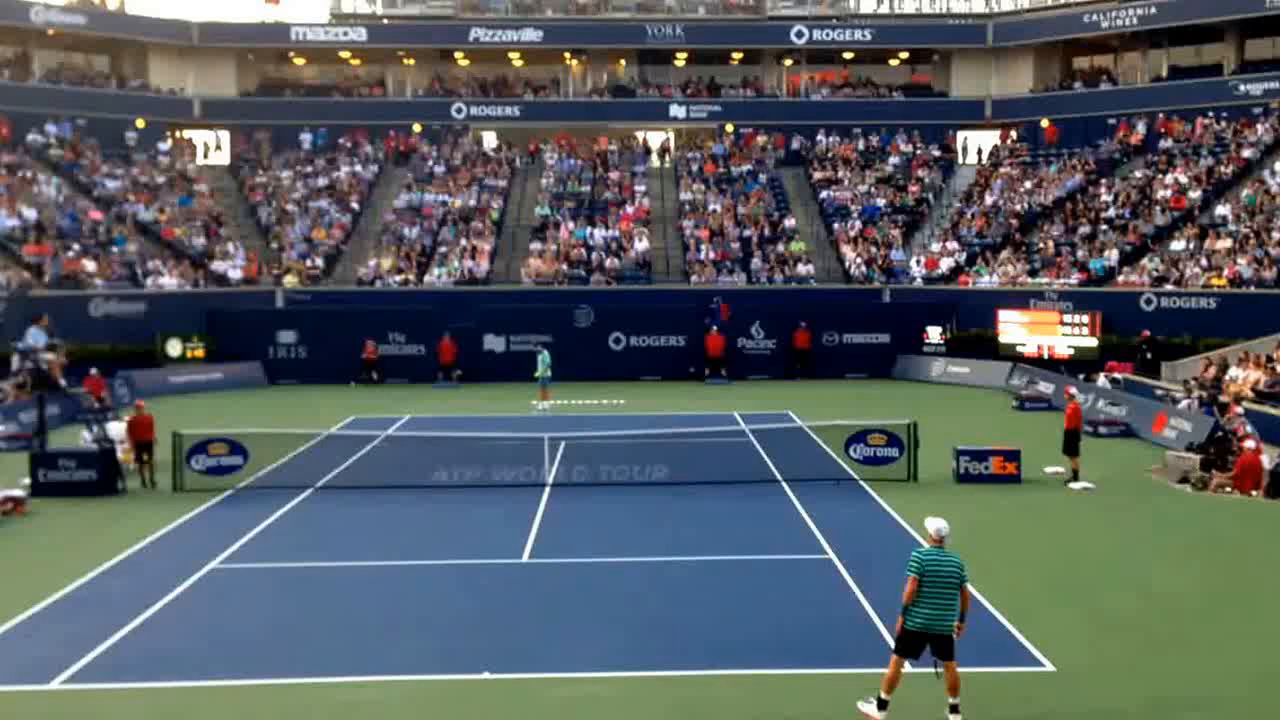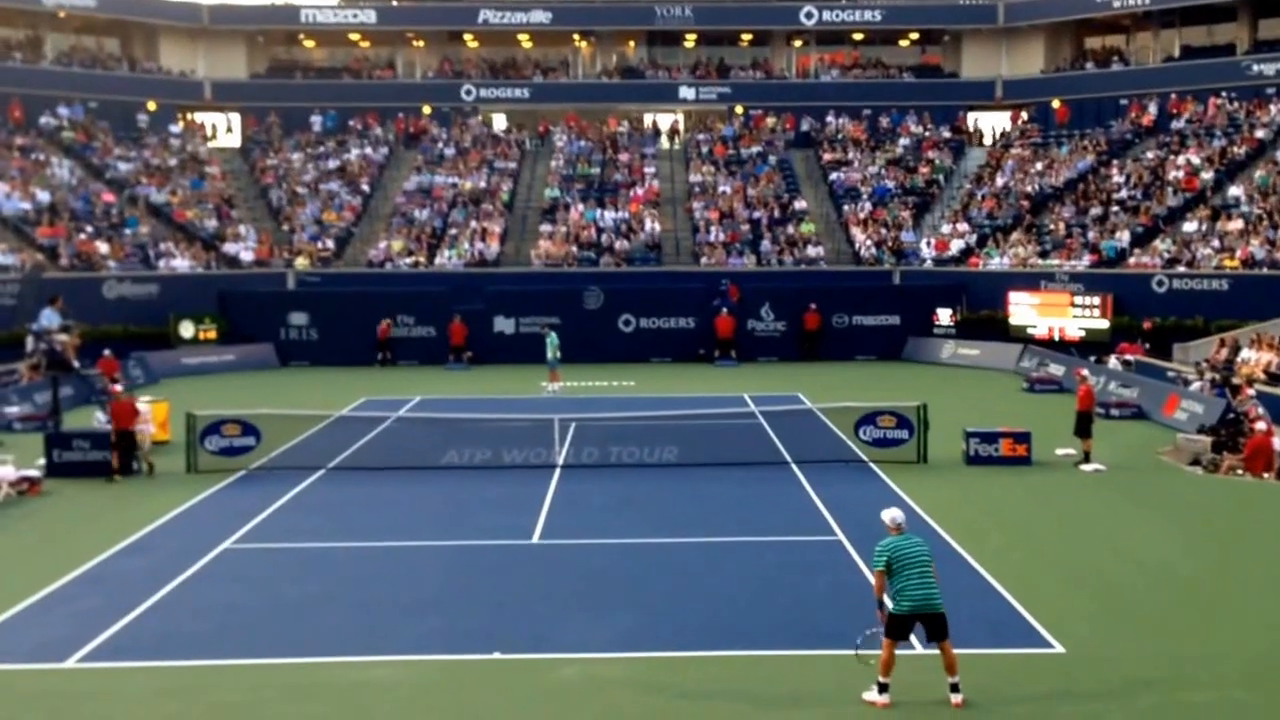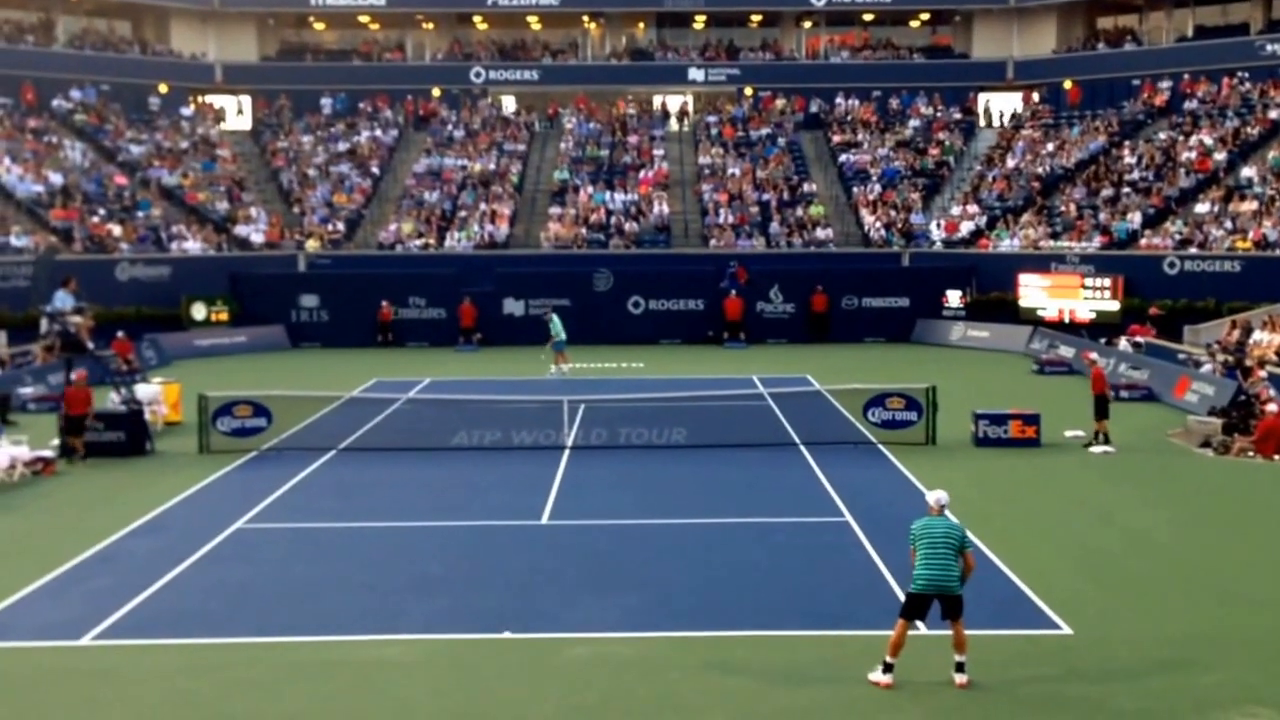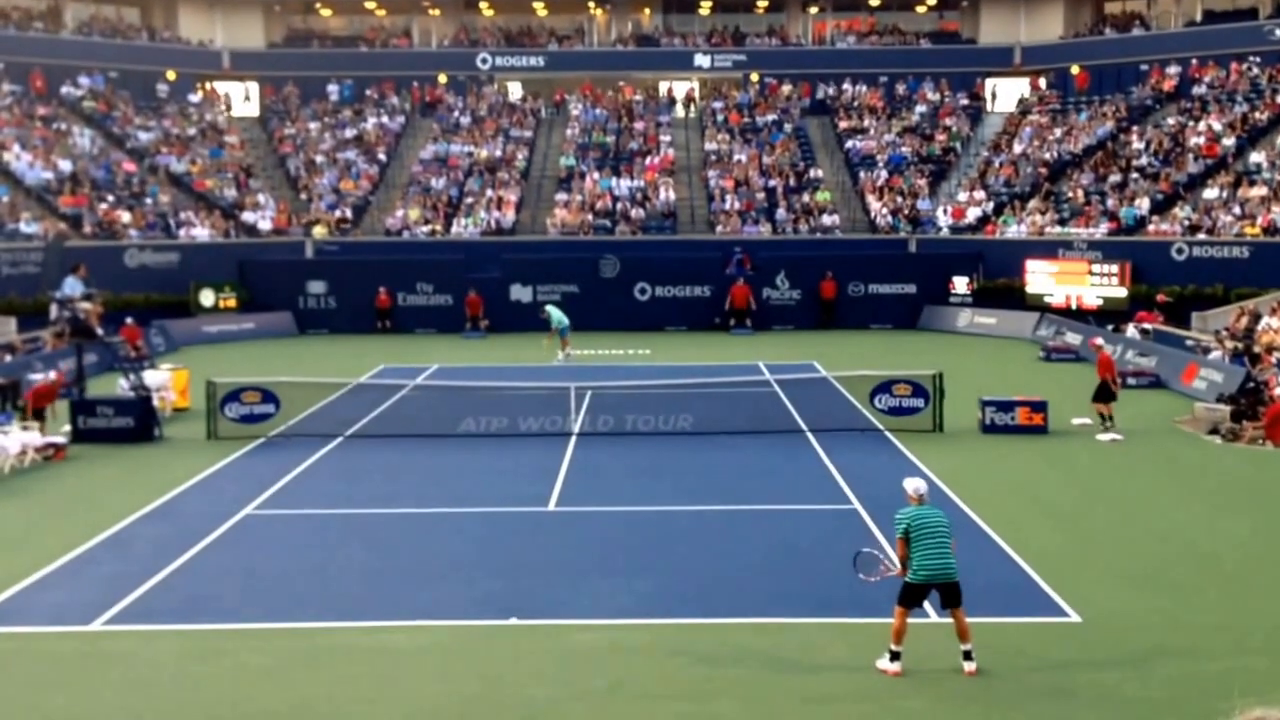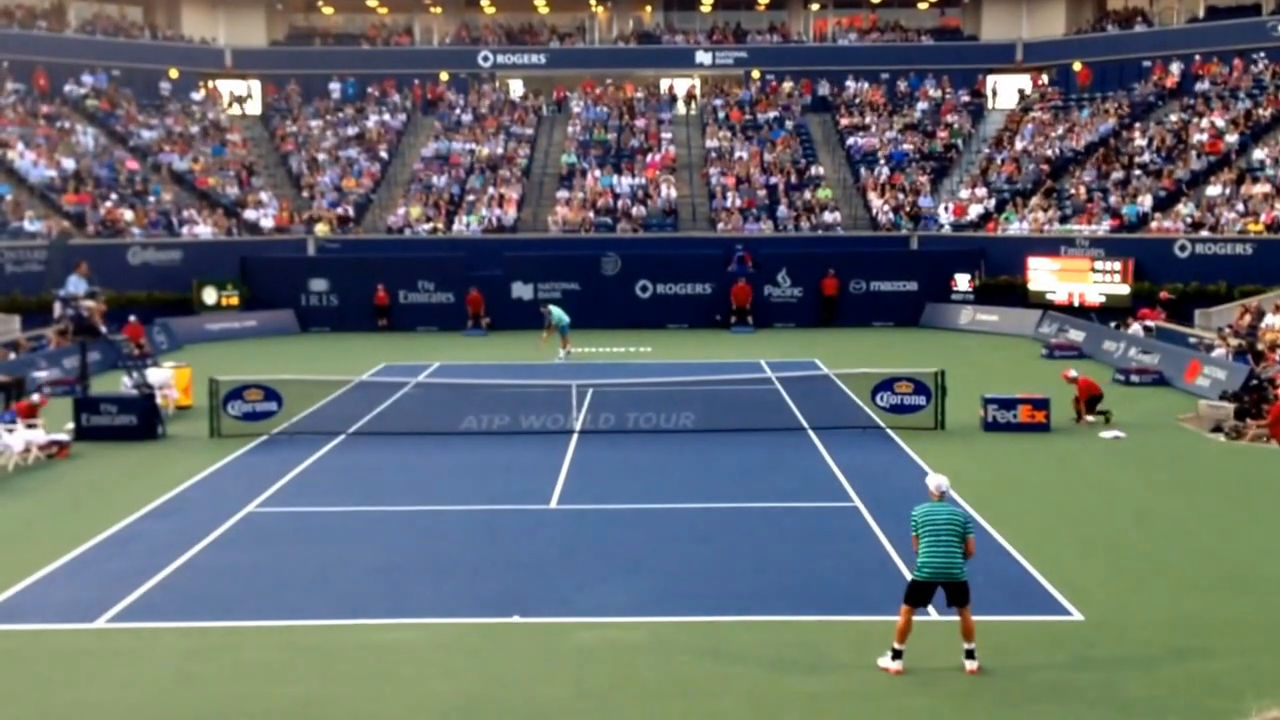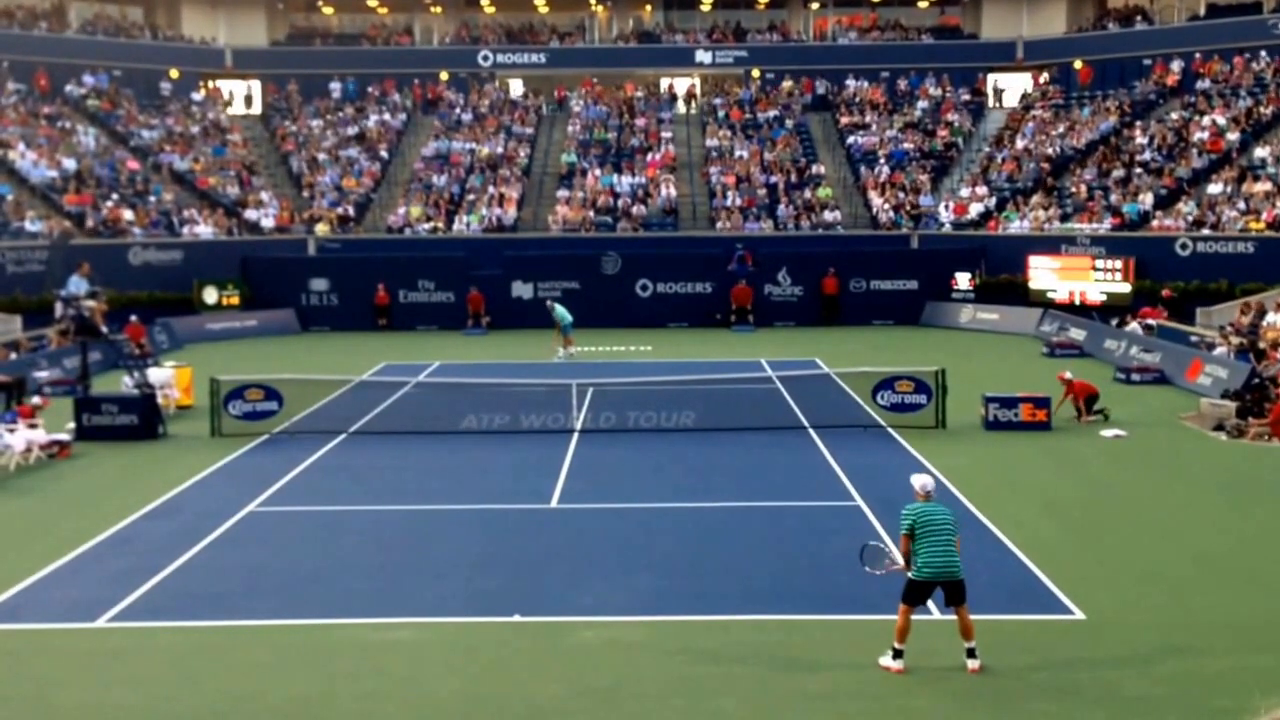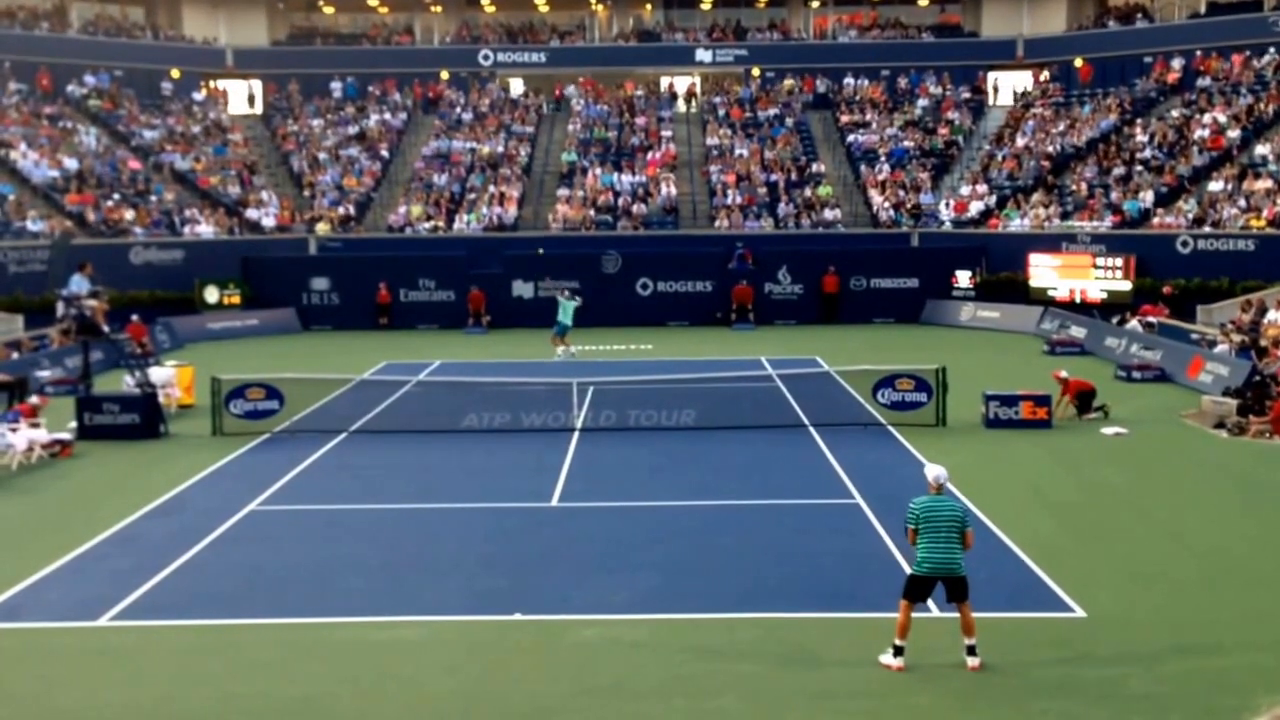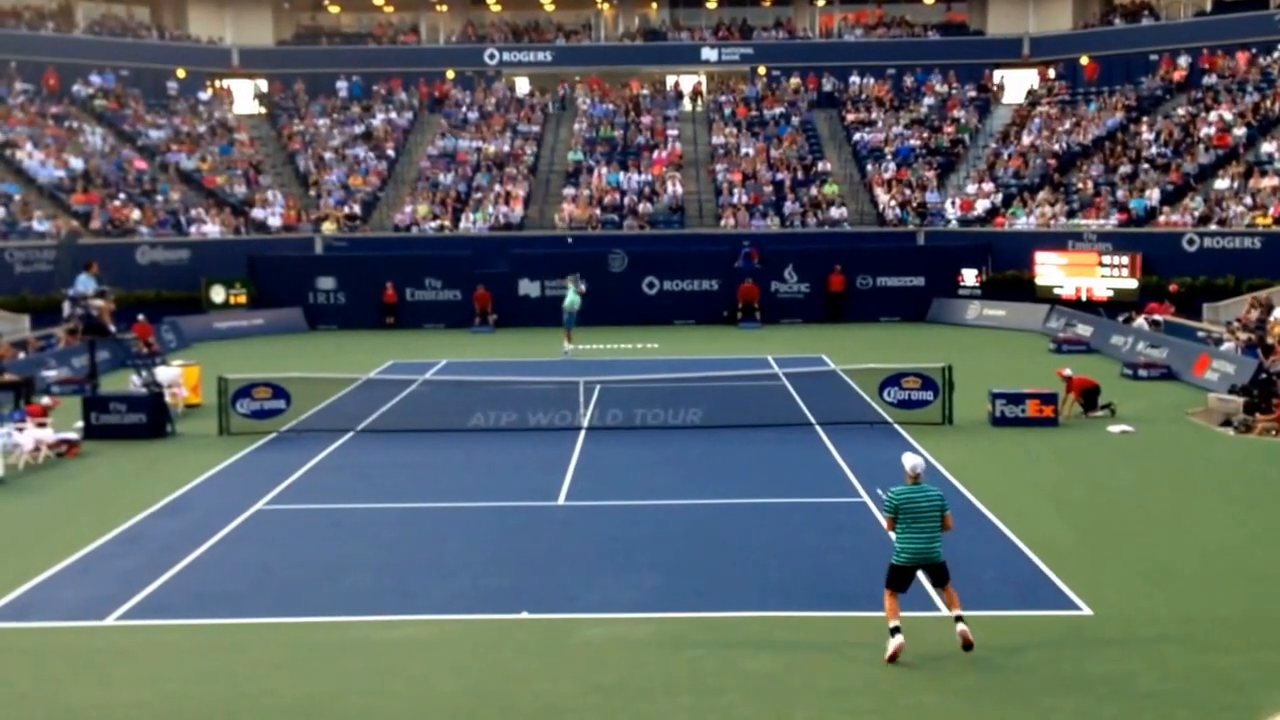
dt=0.7s
person 1, frame 1
left shoulder: (918, 555)
right shoulder: (958, 562)
left elbow: (911, 589)
right elbow: (964, 595)
left wrist: (902, 615)
right wrist: (961, 619)
left hip: (916, 622)
right hip: (944, 625)
left knee: (896, 662)
right knee: (950, 666)
person 1, frame 2
left shoulder: (883, 547)
right shoulder: (920, 543)
left elbow: (879, 583)
left wrist: (881, 607)
left hip: (904, 606)
right hip: (934, 603)
left knee: (888, 644)
right knee: (945, 646)
left ankle: (882, 693)
right ankle: (955, 692)
person 1, frame 3
left shoulder: (917, 525)
right shoulder: (958, 528)
right elbow: (970, 564)
right wrist: (960, 582)
left hip: (921, 584)
right hip: (950, 585)
left knee: (902, 625)
right knee: (957, 624)
left ankle: (886, 672)
right ankle: (960, 673)
person 1, frame 4
left shoulder: (903, 515)
right shoulder: (940, 515)
left elbow: (901, 552)
right elbow: (949, 549)
left wrist: (903, 568)
left hip: (919, 574)
right hip: (948, 572)
left knee: (900, 612)
right knee: (958, 613)
left ankle: (894, 661)
right ankle: (969, 660)
person 1, frame 5
left shoulder: (918, 511)
right shoulder: (961, 514)
left elbow: (917, 547)
right elbow: (971, 550)
left hip: (925, 571)
right hip: (955, 572)
left knee: (907, 611)
right knee: (965, 611)
left ankle: (895, 659)
right ankle: (970, 659)
person 1, frame 6
left shoulder: (910, 511)
right shoulder: (947, 512)
left elbow: (904, 548)
right elbow: (956, 548)
left wrist: (907, 564)
left hip: (924, 572)
right hip: (953, 570)
left knee: (904, 610)
right knee: (961, 611)
left ankle: (897, 658)
right ankle: (972, 658)
person 1, frame 7
left shoulder: (917, 505)
right shoulder: (959, 507)
left elbow: (912, 540)
right elbow: (969, 543)
left hip: (924, 567)
right hip: (954, 567)
left knee: (906, 607)
right knee: (964, 607)
left ankle: (897, 656)
right ankle: (972, 656)
person 1, frame 8
left shoulder: (894, 494)
right shoulder: (937, 494)
left elbow: (890, 526)
right elbow: (948, 525)
left hip: (904, 556)
right hip: (933, 555)
left knee: (890, 594)
right knee: (947, 589)
left ankle: (896, 636)
right ankle: (960, 625)
